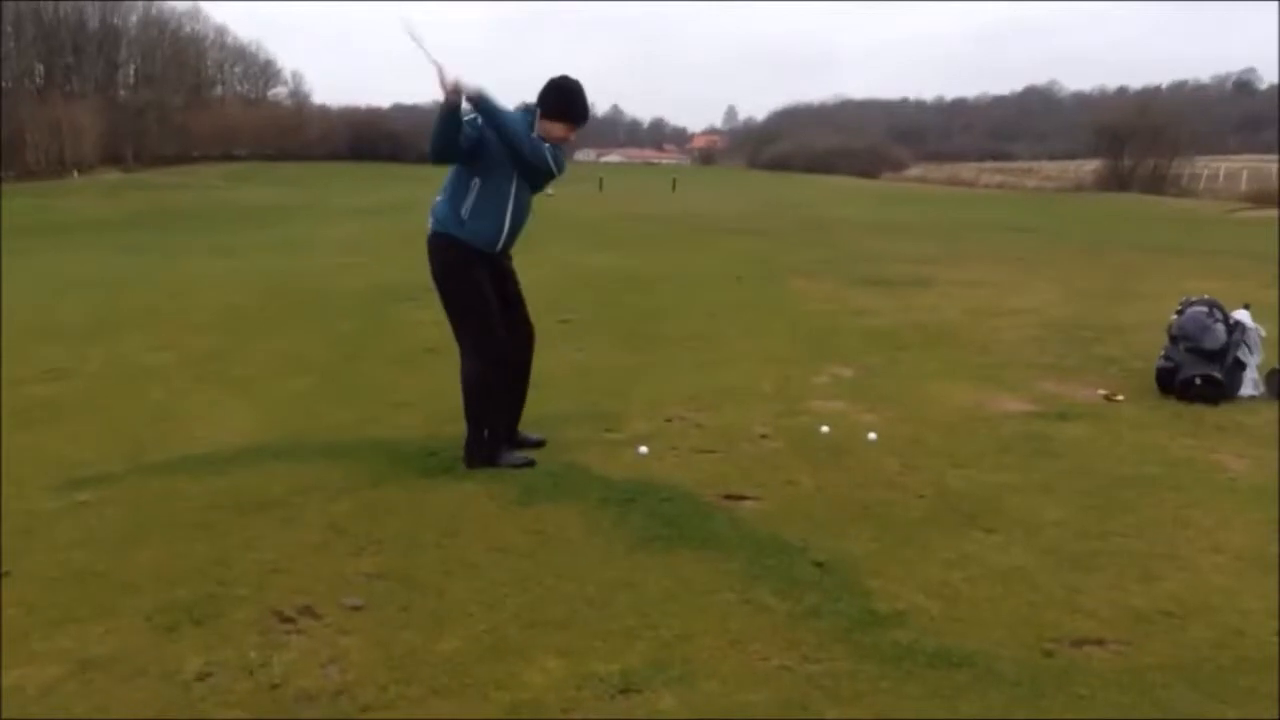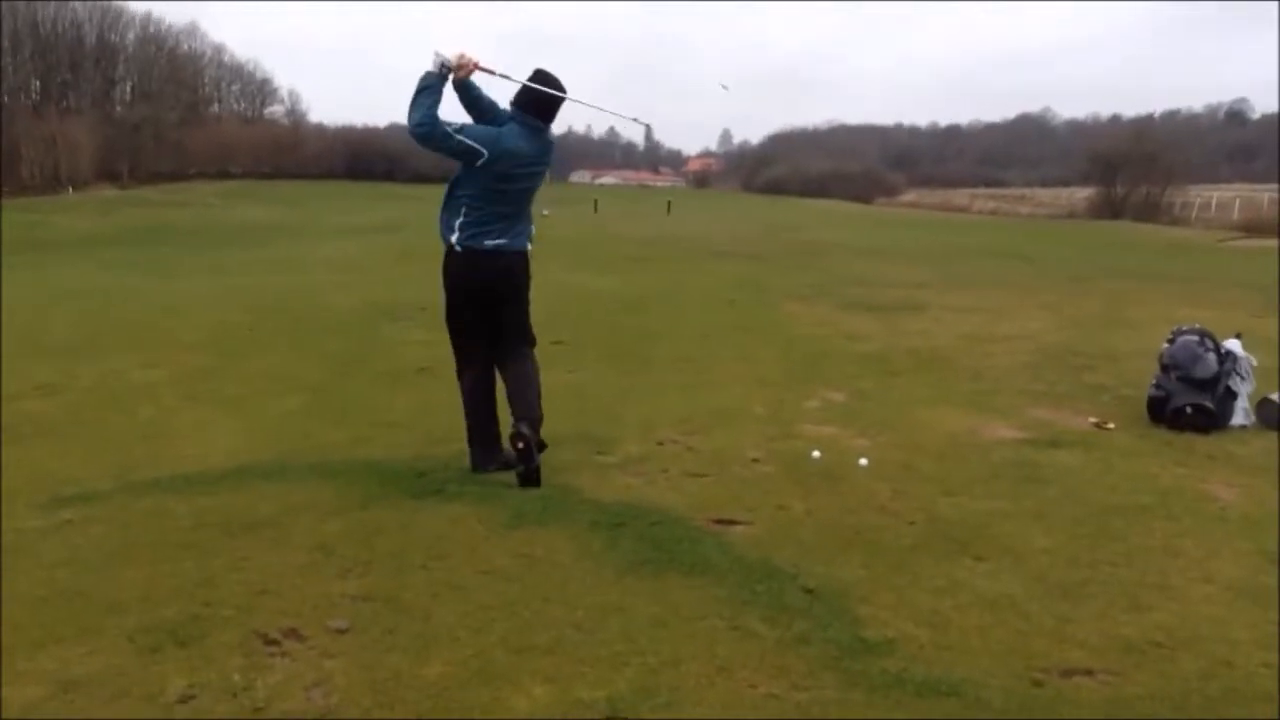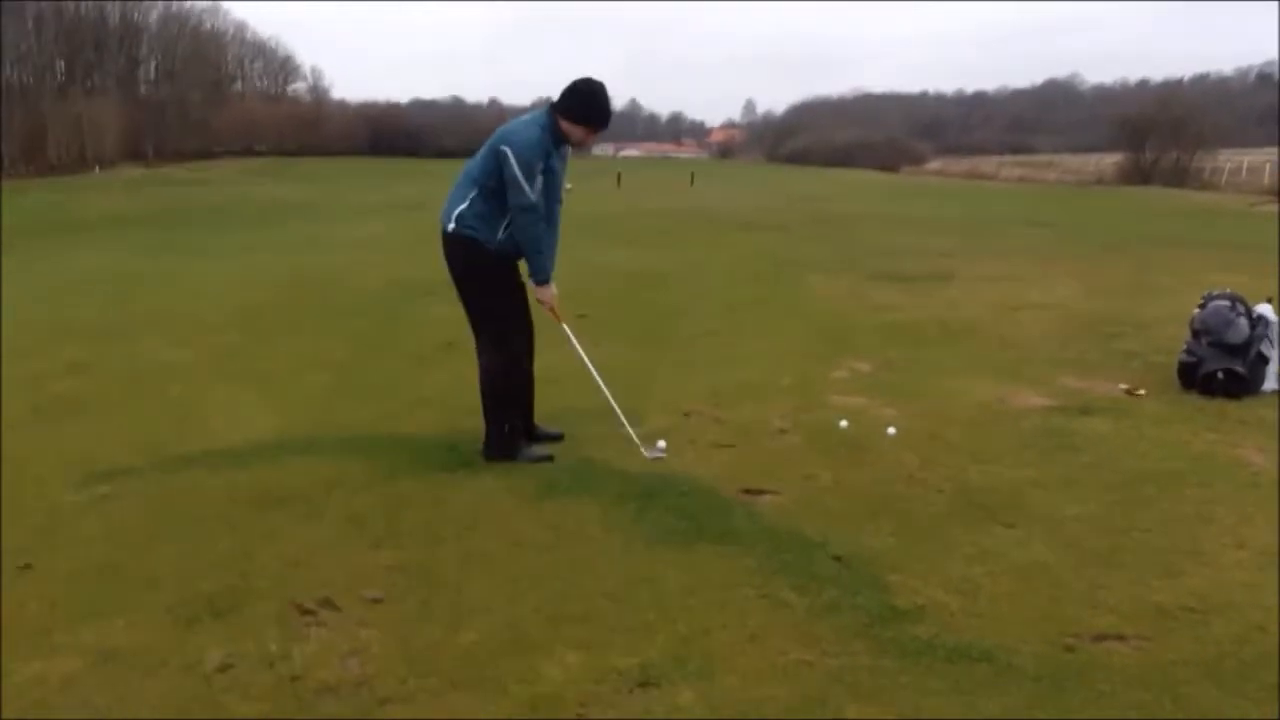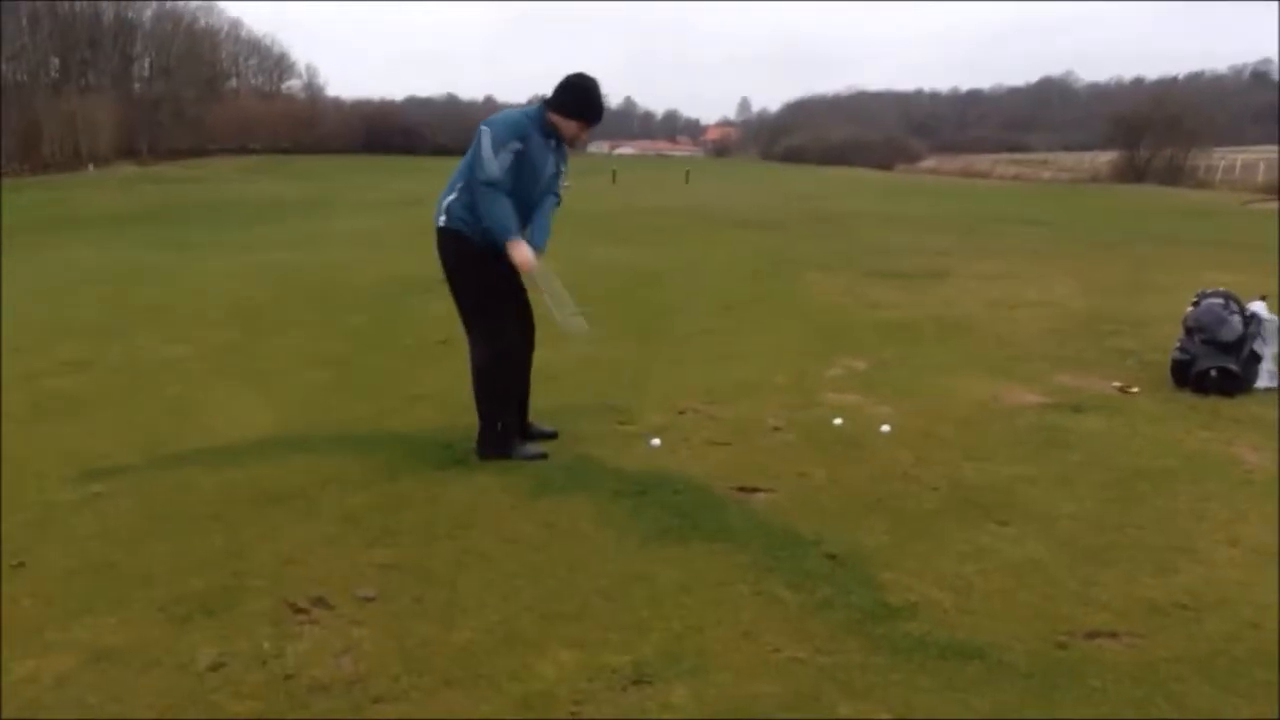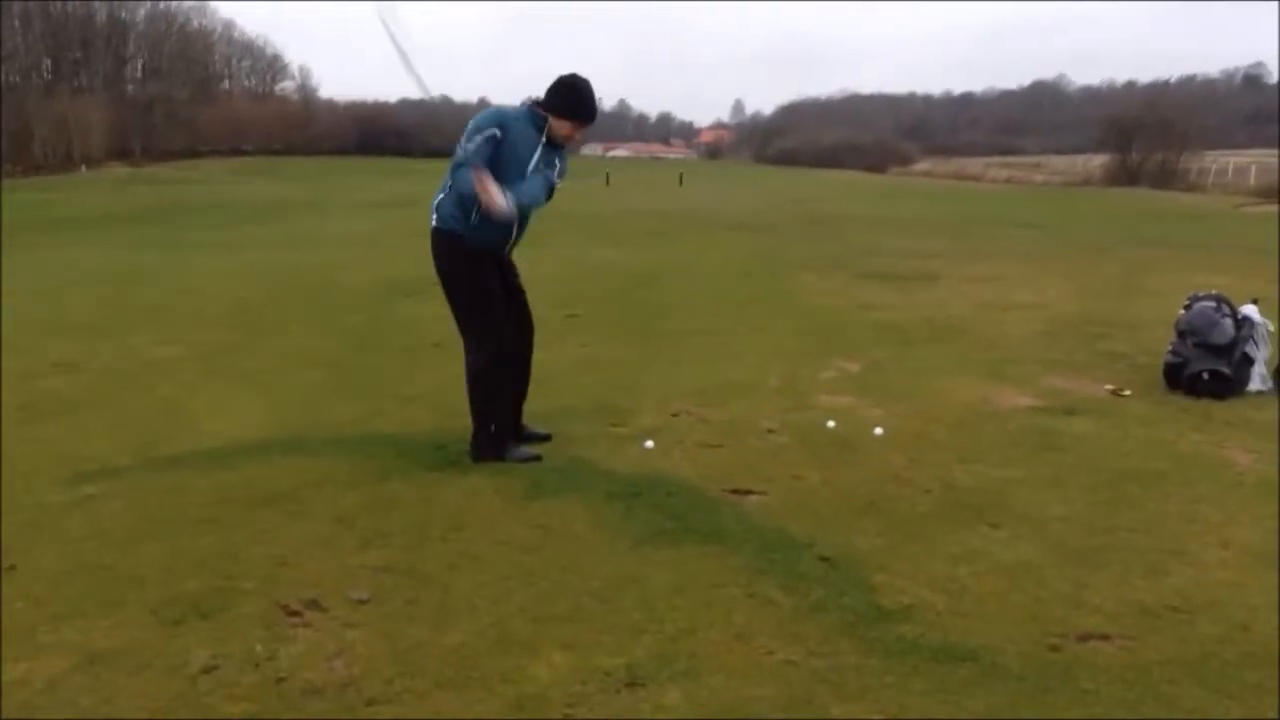
dt=1s
person 1, frame 1
left shoulder: (550, 155)
right shoulder: (487, 121)
left elbow: (520, 144)
right elbow: (442, 151)
left wrist: (479, 99)
right wrist: (451, 105)
left hip: (492, 253)
right hip: (454, 244)
left knee: (518, 339)
right knee: (483, 345)
left ankle: (504, 429)
right ankle: (484, 446)
person 1, frame 2
left shoulder: (493, 144)
right shoulder: (542, 145)
left elbow: (422, 127)
right elbow: (497, 117)
left wrist: (440, 73)
right wrist: (464, 82)
left hip: (467, 261)
right hip: (512, 261)
left knee: (474, 359)
right knee: (517, 349)
left ankle: (486, 449)
right ankle: (527, 426)
person 1, frame 3
left shoulder: (553, 141)
right shoulder: (525, 141)
left elbow: (549, 210)
right elbow: (527, 212)
left wrist: (544, 271)
right wrist: (542, 278)
left hip: (494, 244)
right hip: (471, 240)
left knee: (518, 335)
right knee: (500, 340)
left ankle: (521, 425)
right ankle: (502, 440)
person 1, frame 4
left shoulder: (556, 149)
right shoulder: (507, 127)
left elbow: (546, 201)
right elbow: (490, 188)
left wrist: (532, 247)
right wrist: (514, 241)
left hip: (497, 243)
right hip: (464, 236)
left knee: (520, 330)
right knee: (493, 336)
left ankle: (515, 422)
right ankle: (496, 438)
person 1, frame 5
left shoulder: (555, 154)
right shoulder: (497, 122)
left elbow: (537, 189)
right elbow: (462, 170)
left wrist: (505, 199)
right wrist: (481, 190)
left hip: (495, 247)
right hip: (457, 237)
left knee: (519, 332)
right knee: (488, 338)
left ankle: (509, 423)
right ankle: (489, 440)
